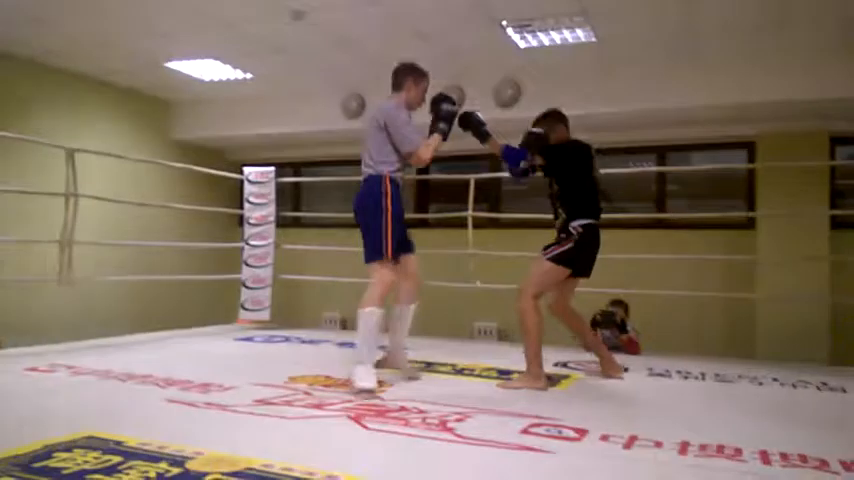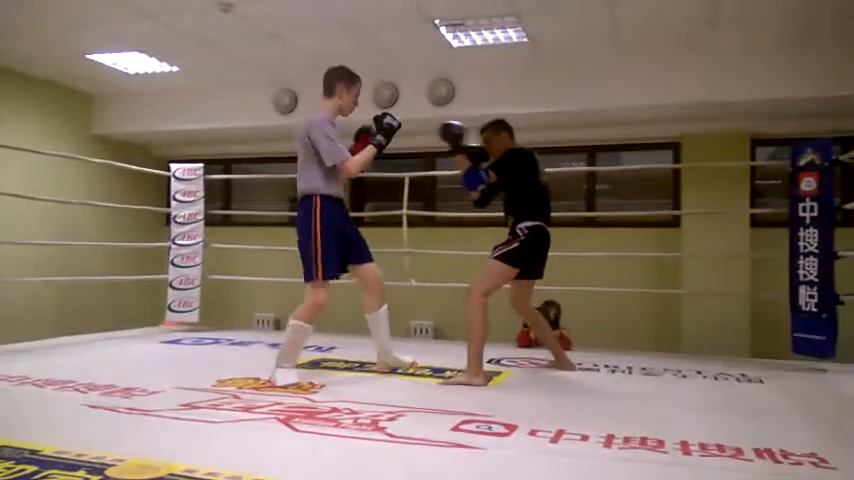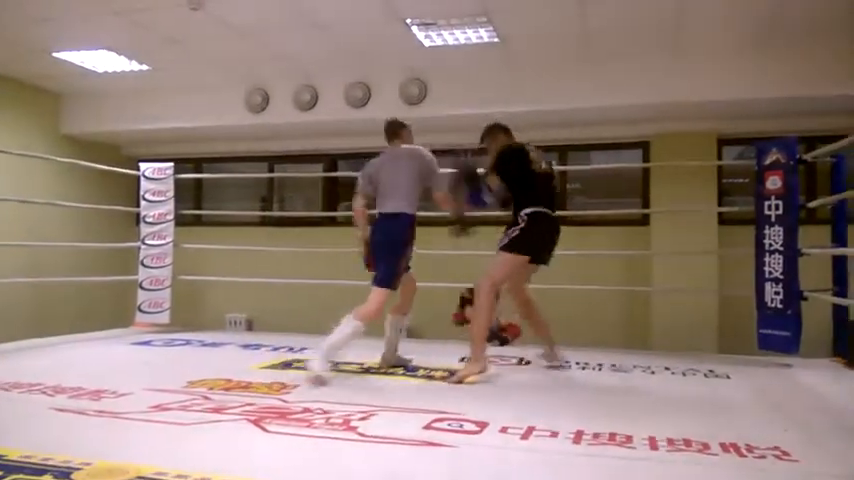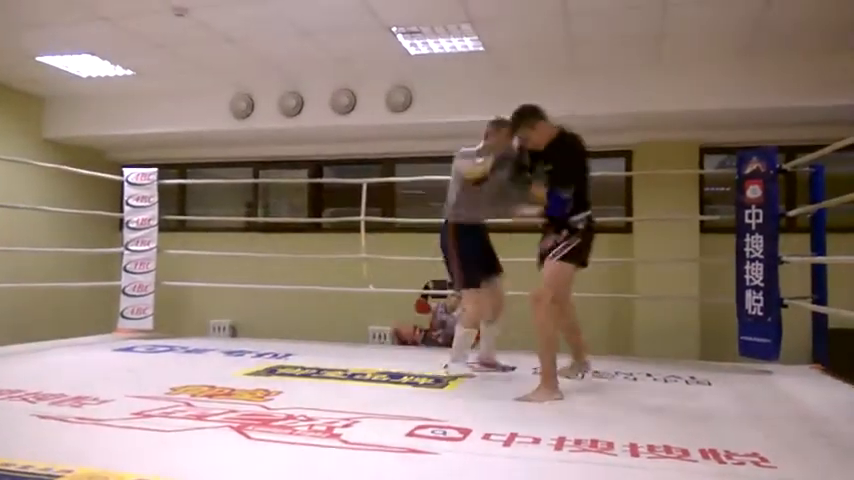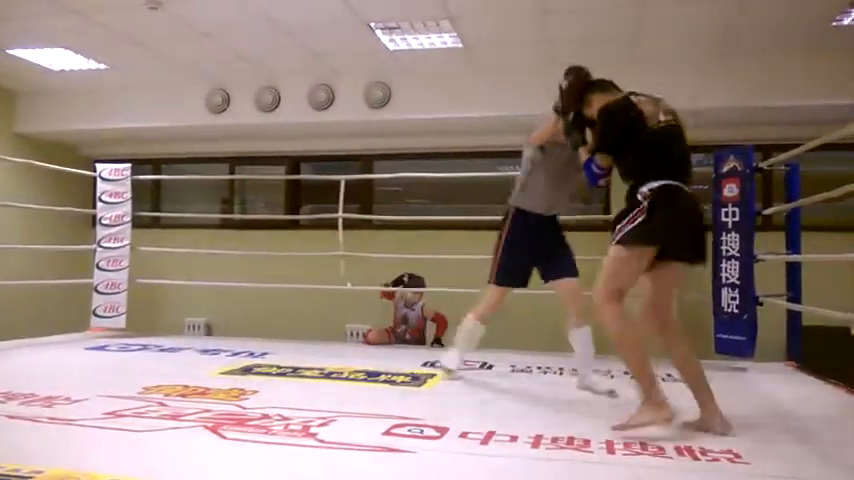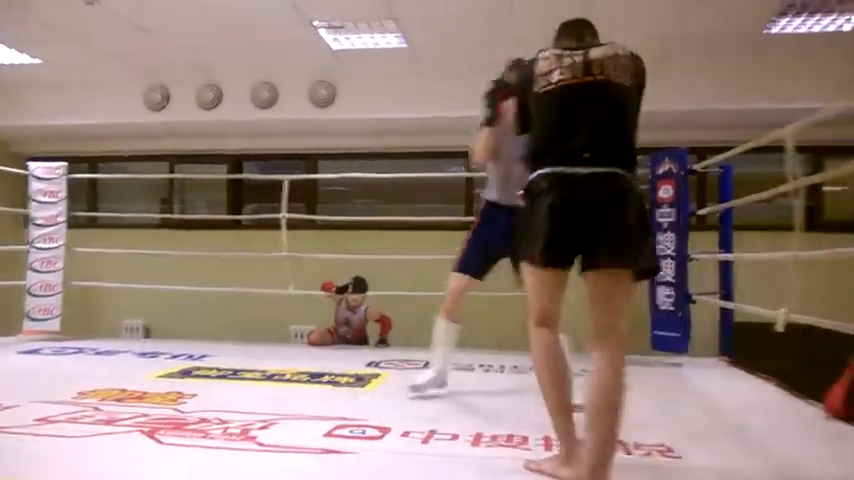
dt=0.7s
person 1, frame 1
left shoulder: (576, 149)
right shoulder: (559, 157)
left elbow: (519, 160)
right elbow: (519, 167)
left wrist: (483, 135)
right wrist: (530, 147)
left hip: (578, 235)
right hip: (575, 236)
left knee: (527, 295)
right knee: (559, 305)
left ankle: (535, 375)
right ankle: (609, 363)
person 1, frame 2
left shoulder: (517, 156)
right shoulder: (510, 167)
left elbow: (474, 182)
right elbow: (479, 199)
left wrist: (458, 149)
right wrist: (475, 163)
left hip: (526, 236)
right hip: (534, 238)
left knee: (477, 292)
right knee: (520, 304)
left ankle: (474, 371)
right ankle: (561, 358)
person 1, frame 3
left shoulder: (509, 152)
right shoulder: (535, 159)
left elbow: (496, 187)
left hip: (531, 224)
right hip: (547, 226)
left knee: (486, 286)
right knee: (515, 289)
left ankle: (476, 361)
right ankle: (551, 349)
person 1, frame 4
left shoulder: (570, 149)
right shoulder: (545, 148)
left elbow: (560, 204)
left wrist: (528, 182)
left hip: (574, 228)
right hip: (556, 228)
left knee: (541, 299)
right knee: (558, 300)
left ankle: (549, 385)
right ankle: (579, 359)
person 1, frame 5
left shoulder: (613, 111)
right shoulder: (652, 105)
left elbow: (597, 173)
left wrist: (586, 139)
left hip: (655, 203)
right hip: (683, 208)
left knee: (605, 298)
right knee: (658, 317)
left ankle: (653, 401)
right ankle: (711, 412)
person 1, frame 6
left shoulder: (534, 67)
right shoulder: (629, 62)
left hip: (550, 191)
right hip: (612, 193)
left knee: (542, 325)
right knee: (607, 344)
person 2, frame 1
left shoulder: (388, 113)
right shoulder: (393, 109)
left elbow: (409, 157)
right elbow: (421, 156)
left wrist: (437, 127)
right wrist: (442, 126)
left hip: (379, 194)
right hip: (382, 191)
left knee: (410, 273)
right knee: (384, 276)
left ankle: (396, 353)
right ankle: (363, 365)
person 2, frame 2
left shoulder: (327, 124)
right shoulder: (317, 124)
right elbow: (350, 168)
left wrist: (370, 143)
right wrist: (379, 139)
left hip: (338, 210)
right hip: (318, 210)
left knee: (374, 280)
right knee: (317, 297)
left ankle: (386, 355)
right ankle: (283, 365)
person 2, frame 3
left shoulder: (374, 165)
right shoulder: (420, 154)
left elbow: (359, 205)
right elbow: (440, 195)
left wrist: (366, 239)
left hip: (381, 228)
right hip: (400, 228)
left knee: (409, 287)
right knee: (375, 305)
left ankle: (390, 354)
right ankle: (321, 358)
person 2, frame 4
left shoulder: (502, 169)
right shoulder: (466, 156)
right elbow: (471, 173)
right wrist: (499, 158)
left hip: (477, 233)
right hip: (457, 234)
left knee: (496, 297)
right knee: (475, 305)
left ankle: (486, 356)
right ankle: (456, 361)
person 2, frame 5
left shoulder: (577, 152)
right shoulder: (542, 142)
right elbow: (537, 138)
right wrist: (563, 111)
left hip: (551, 227)
right hip: (521, 222)
left knee: (574, 298)
right knee: (493, 301)
left ankle: (587, 375)
right ankle: (455, 355)
person 2, frame 6
right shoulder: (496, 126)
right elbow: (479, 159)
right wrist: (494, 116)
right hip: (494, 215)
right knee: (454, 292)
right ankle: (438, 372)
